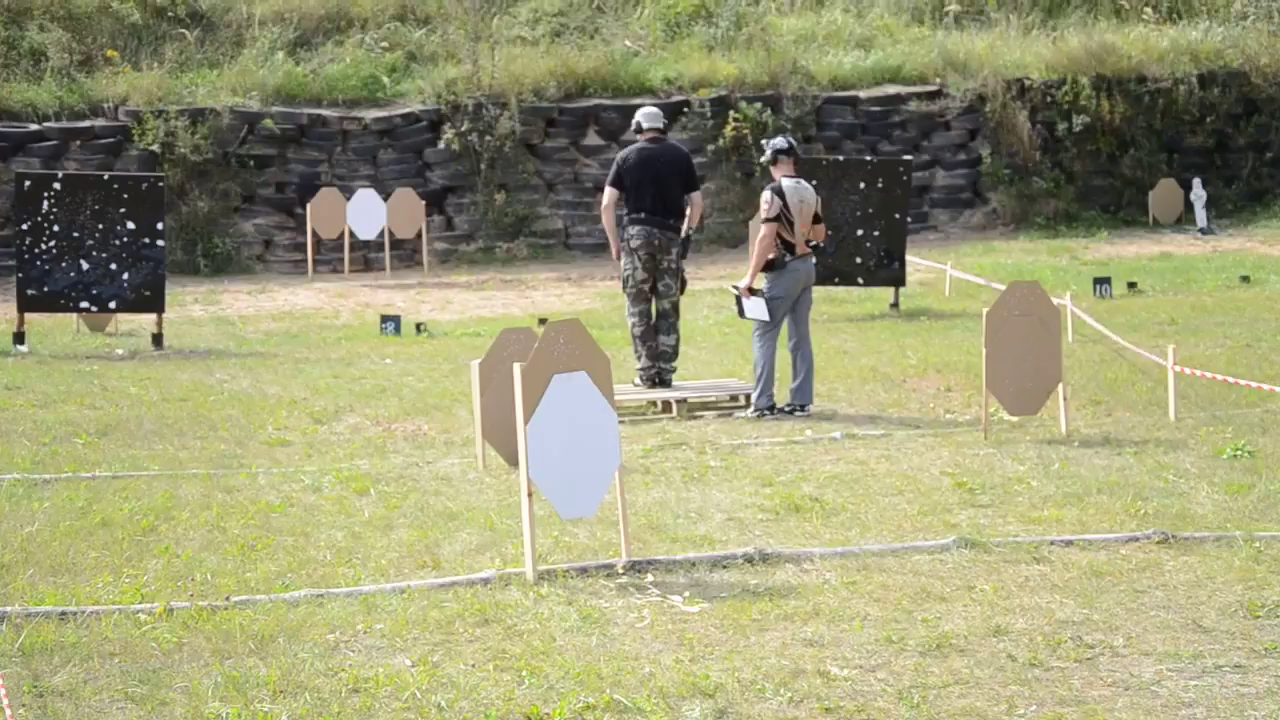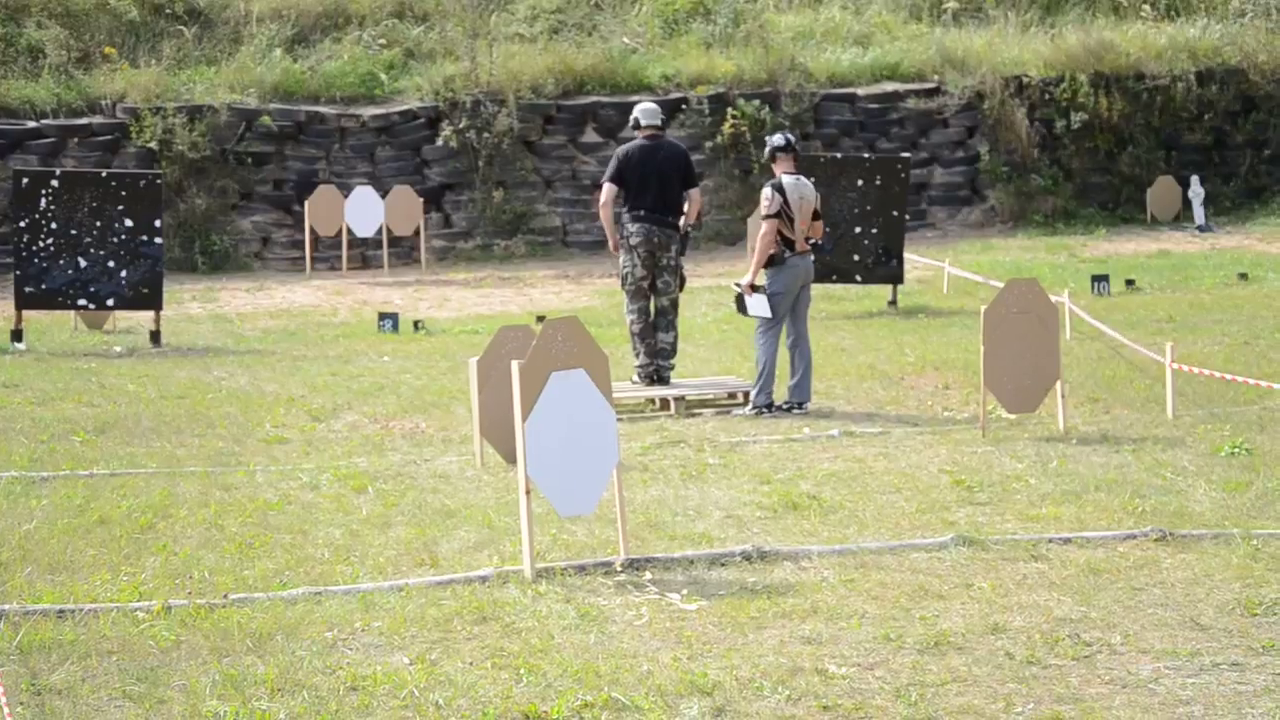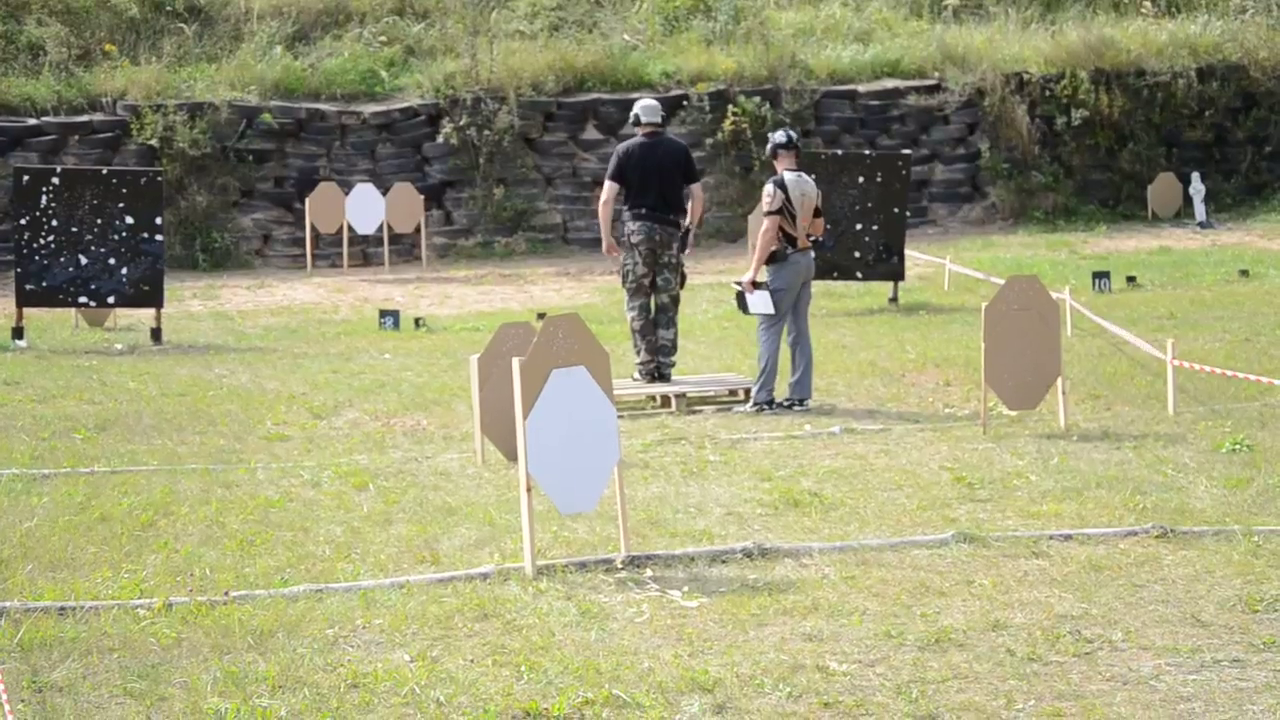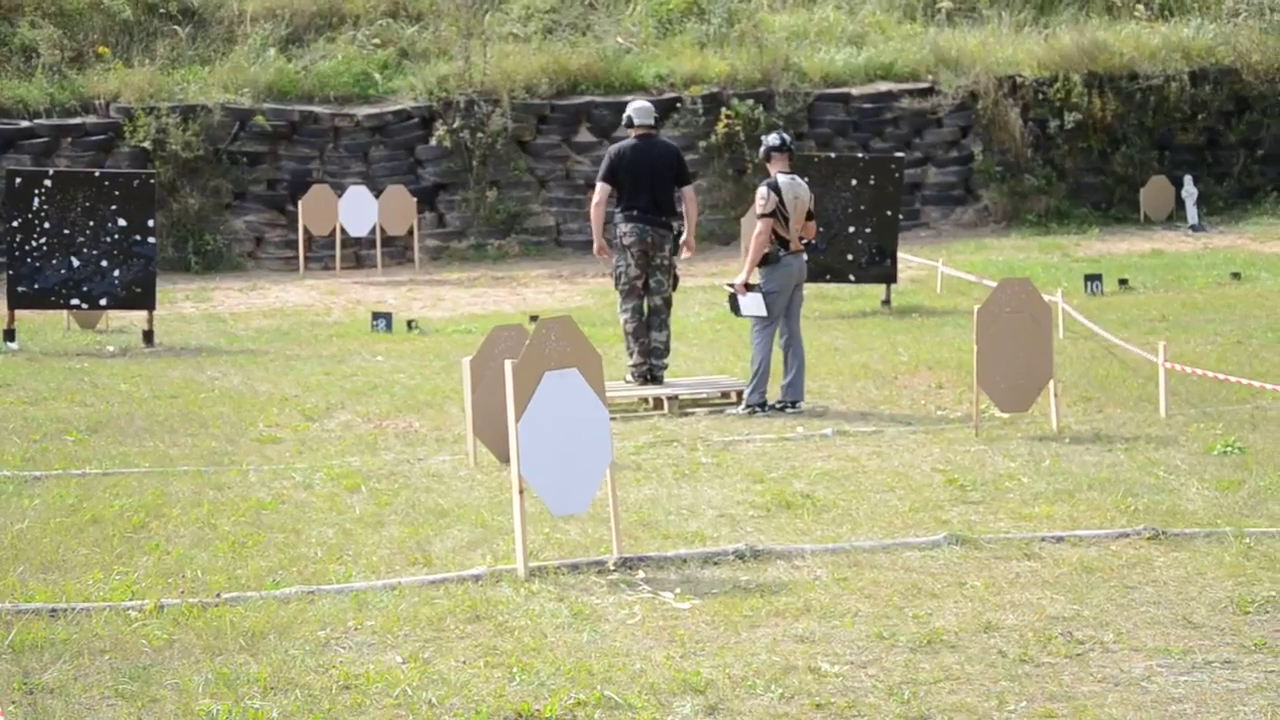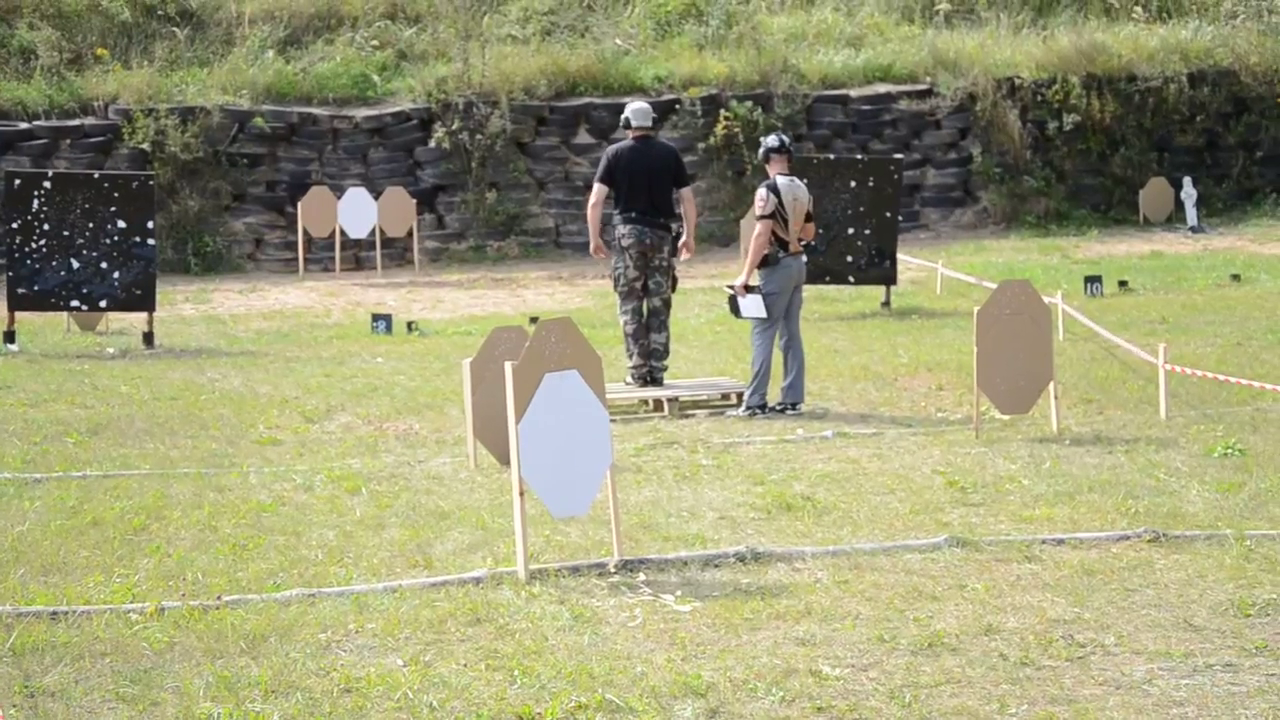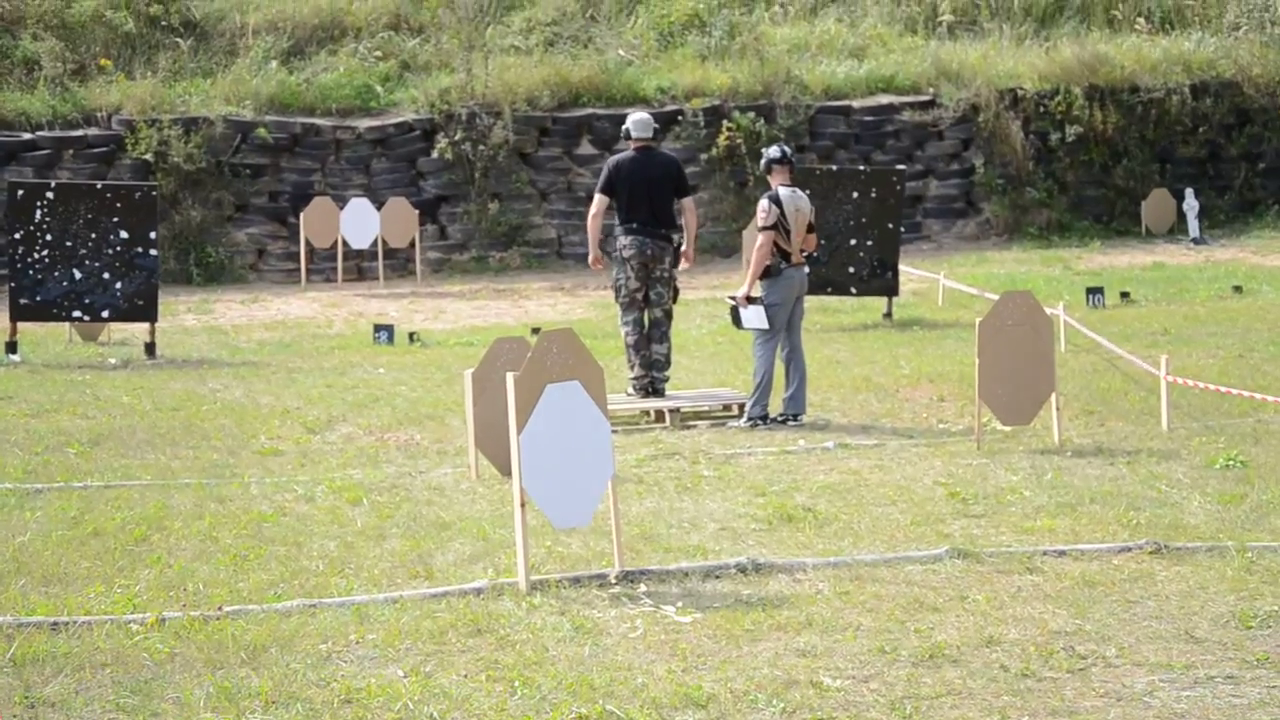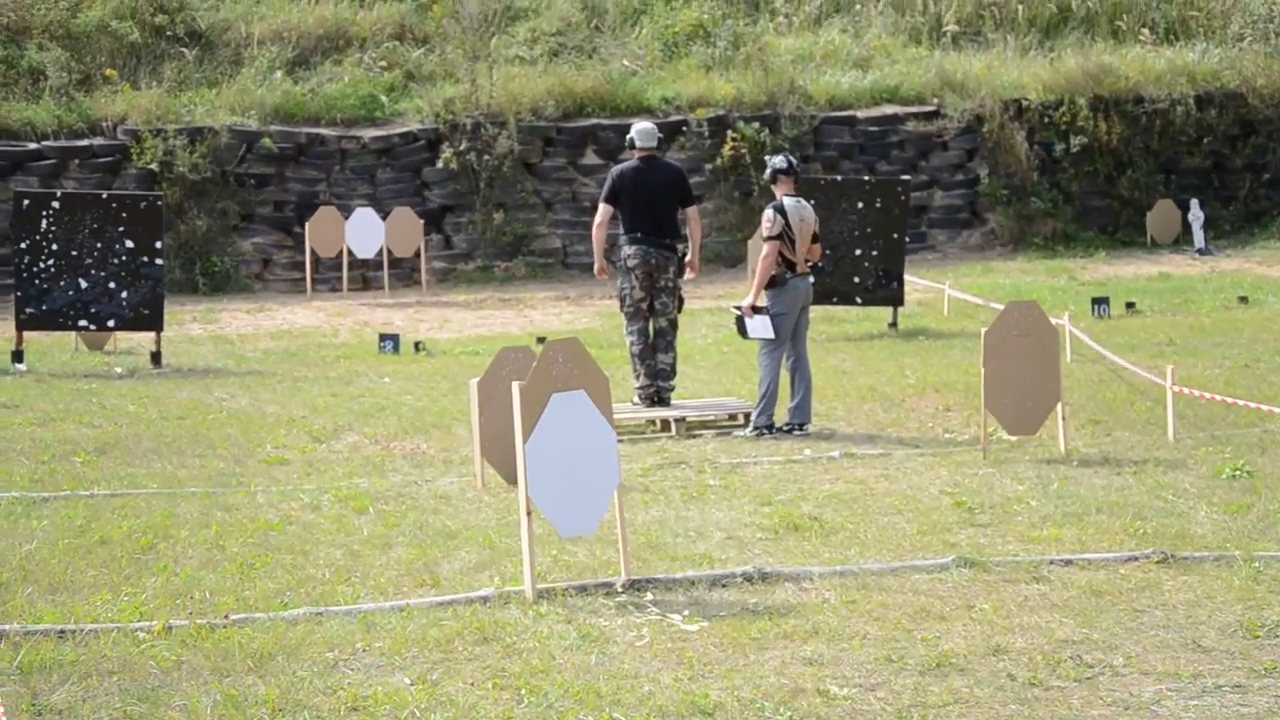
dt=0.2s
person 1, frame 1
left shoulder: (627, 156)
right shoulder: (680, 155)
left elbow: (607, 204)
right elbow: (696, 203)
left wrist: (614, 241)
right wrist: (685, 233)
left hip: (637, 234)
right hip: (670, 235)
left knee: (639, 306)
right knee: (668, 307)
left ankle: (646, 372)
right ankle: (665, 372)
person 1, frame 2
left shoulder: (625, 152)
right shoulder: (679, 152)
left elbow: (605, 200)
right elbow: (694, 200)
left wrist: (612, 235)
right wrist: (681, 228)
left hip: (636, 231)
right hip: (668, 233)
left knee: (637, 303)
right knee: (667, 304)
left ankle: (645, 370)
right ankle: (663, 369)
person 1, frame 3
left shoulder: (625, 150)
right shoulder: (679, 149)
left elbow: (607, 199)
right elbow: (697, 195)
left wrist: (606, 237)
right wrist: (689, 228)
left hip: (637, 229)
right hip: (670, 229)
left knee: (638, 300)
right knee: (667, 301)
left ankle: (646, 367)
right ankle: (664, 366)
person 1, frame 4
left shoulder: (617, 152)
right shoulder: (671, 151)
left elbow: (599, 200)
right elbow: (689, 197)
left wrist: (597, 238)
right wrist: (689, 234)
left hip: (629, 231)
right hip: (661, 231)
left knee: (631, 302)
right knee: (660, 303)
left ankle: (638, 369)
right ankle: (657, 368)
person 1, frame 5
left shoulder: (615, 153)
right shoulder: (669, 153)
left elbow: (596, 200)
right elbow: (688, 198)
left wrist: (594, 237)
right wrist: (689, 235)
left hip: (628, 232)
right hip: (661, 233)
left knee: (630, 304)
right knee: (659, 304)
left ankle: (638, 370)
right ankle: (656, 370)
person 1, frame 6
left shoulder: (616, 164)
right shoulder: (671, 163)
left elbow: (596, 211)
right elbow: (689, 209)
left wrist: (593, 248)
right wrist: (689, 245)
left hip: (630, 243)
right hip: (662, 244)
left knee: (632, 315)
right knee: (661, 315)
left ankle: (640, 381)
right ankle: (658, 381)
person 1, frame 7
left shoulder: (620, 173)
right shoulder: (675, 173)
left elbow: (601, 221)
right elbow: (693, 218)
left wrist: (598, 258)
right wrist: (694, 254)
left hip: (634, 252)
right hip: (667, 253)
left knee: (637, 324)
right knee: (666, 325)
left ankle: (645, 390)
right ankle: (664, 390)
person 2, frame 1
left shoulder: (773, 192)
right shoulder: (809, 191)
left elbow: (766, 237)
right elbow: (820, 234)
left wrist: (749, 277)
left hip: (784, 270)
right hip: (806, 266)
left knee: (764, 334)
right knee: (800, 335)
left ankle: (763, 403)
right ankle: (801, 400)
person 2, frame 2
left shoulder: (773, 188)
right shoulder: (809, 188)
left elbow: (767, 233)
right elbow: (818, 231)
left wrist: (751, 273)
left hip: (784, 266)
right hip: (805, 263)
left knee: (767, 331)
right knee: (798, 332)
left ankle: (762, 400)
right ankle: (798, 398)
person 2, frame 3
left shoulder: (775, 185)
right shoulder: (810, 185)
left elbow: (769, 230)
right elbow: (818, 228)
left wrist: (753, 270)
left hip: (785, 263)
right hip: (806, 260)
left knee: (770, 328)
right knee: (799, 329)
left ankle: (763, 397)
right ankle: (800, 395)
person 2, frame 4
left shoulder: (769, 188)
right shoulder: (803, 188)
left elbow: (761, 233)
right elbow: (810, 232)
left wrist: (745, 272)
left hip: (777, 265)
right hip: (798, 262)
left knee: (762, 330)
right knee: (791, 331)
left ankle: (755, 399)
right ankle: (792, 397)
person 2, frame 5
left shoulder: (768, 189)
right shoulder: (802, 189)
left elbow: (761, 234)
left wrist: (745, 274)
left hip: (777, 266)
right hip: (797, 263)
left knee: (763, 332)
right knee: (791, 333)
left ankle: (756, 401)
right ankle: (792, 398)
person 2, frame 6
left shoulder: (770, 200)
right shoulder: (804, 200)
left elbow: (763, 245)
right elbow: (811, 244)
left wrist: (747, 285)
left hip: (779, 278)
right hip: (799, 275)
left knee: (765, 343)
right knee: (792, 344)
left ankle: (757, 412)
right ankle: (794, 409)
person 2, frame 7
left shoulder: (775, 210)
right shoulder: (808, 210)
left elbow: (768, 255)
left wrist: (753, 295)
left hip: (783, 287)
right hip: (804, 284)
left knee: (770, 353)
right knee: (798, 353)
left ankle: (763, 421)
right ankle: (799, 419)
